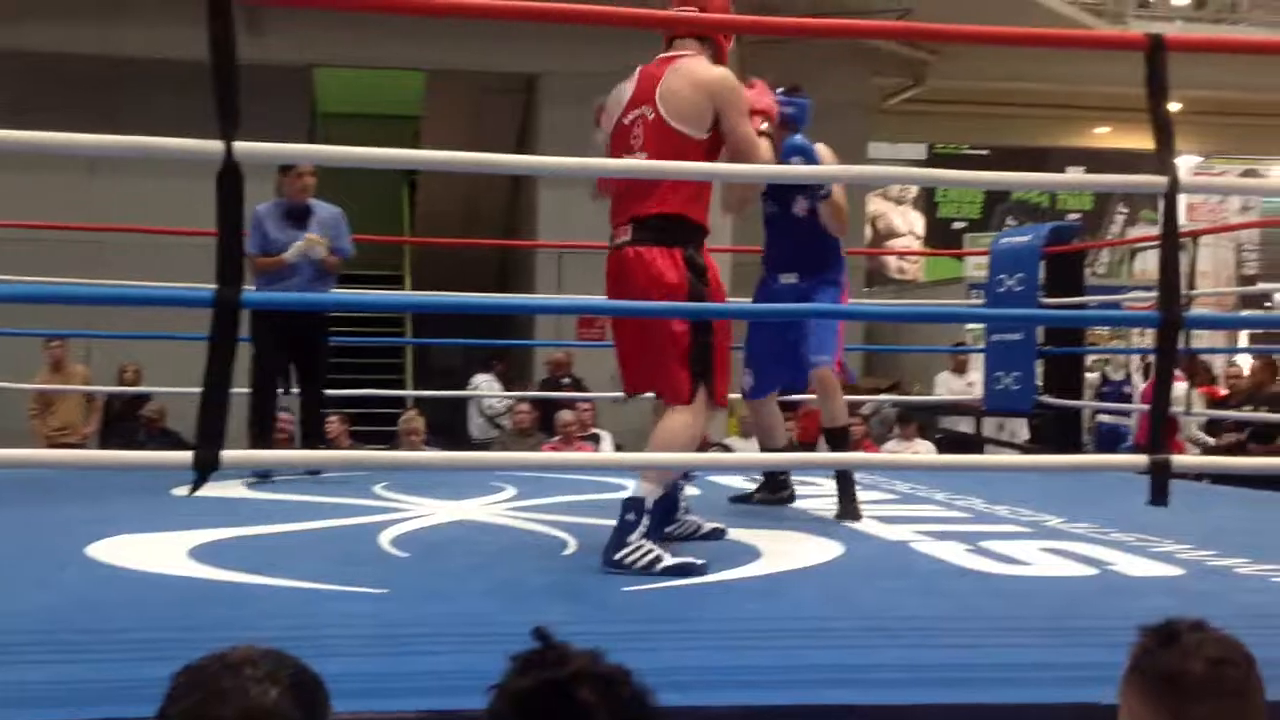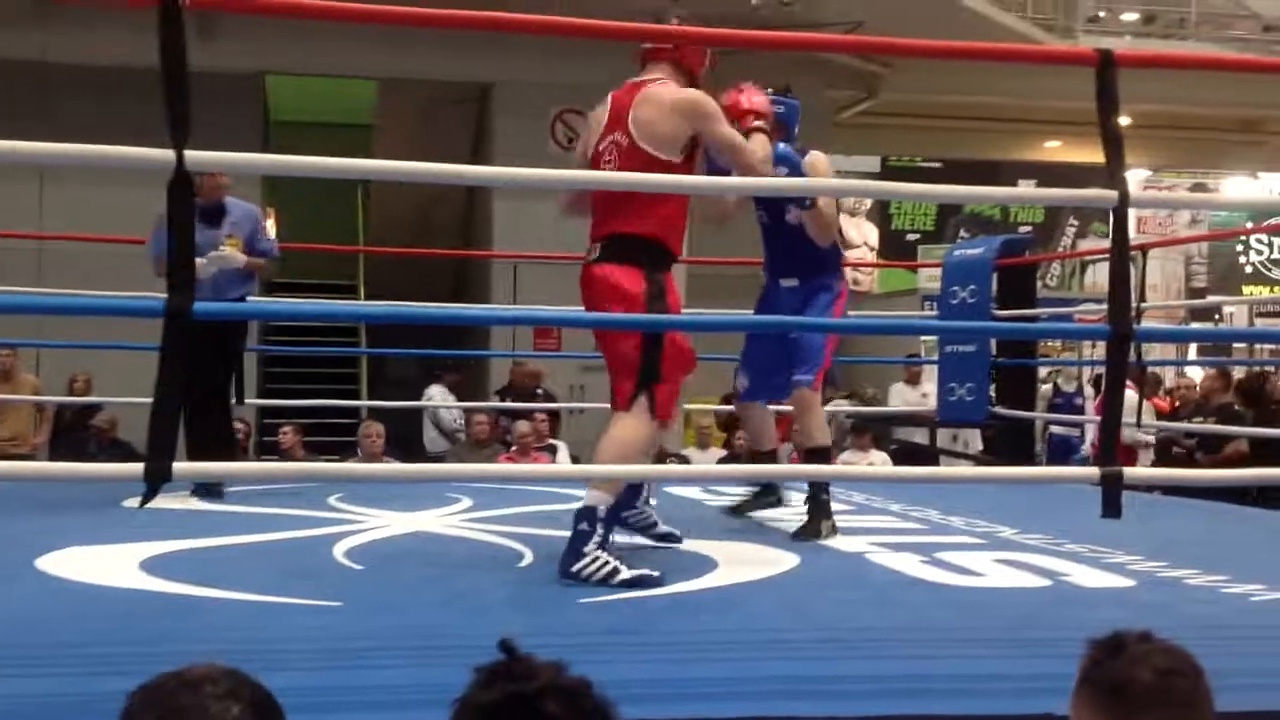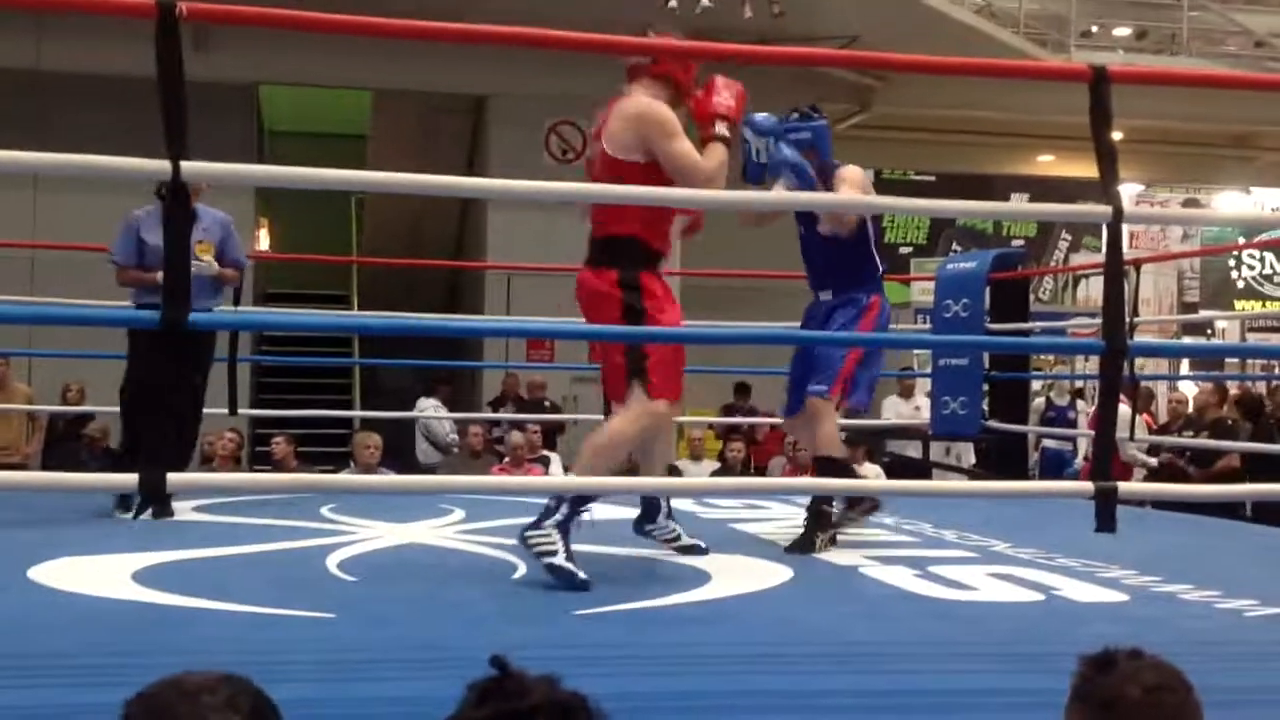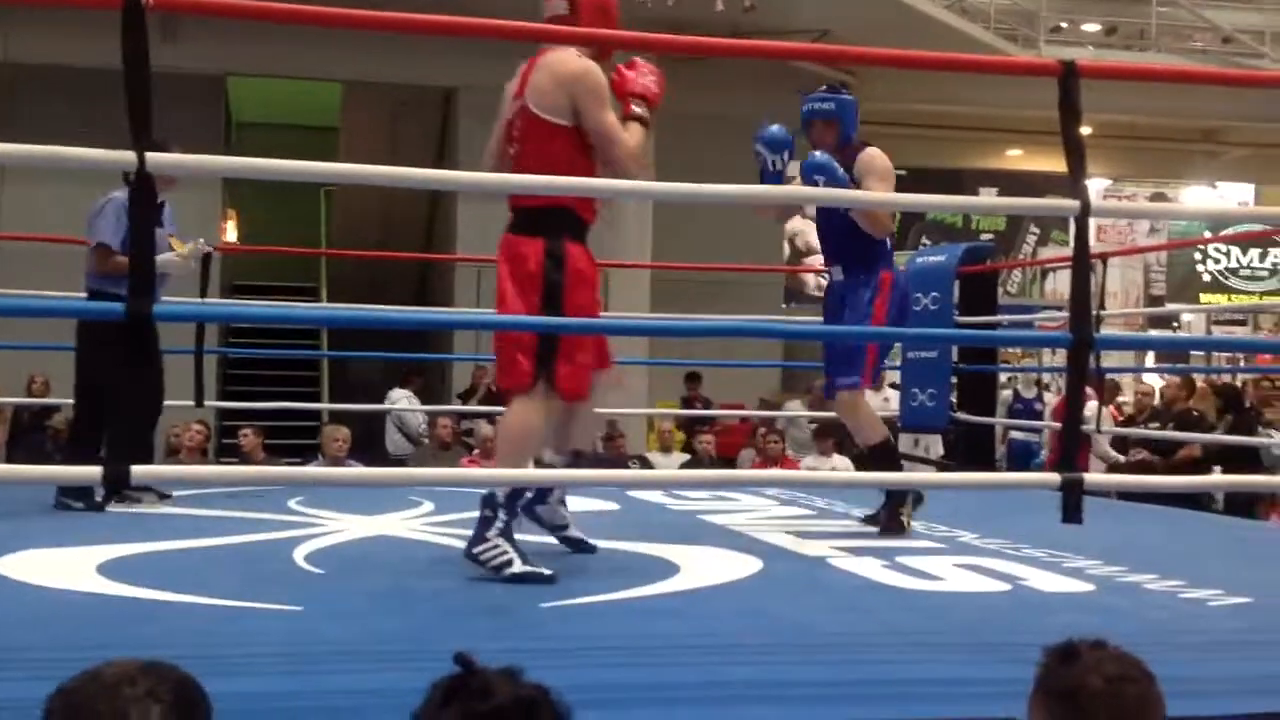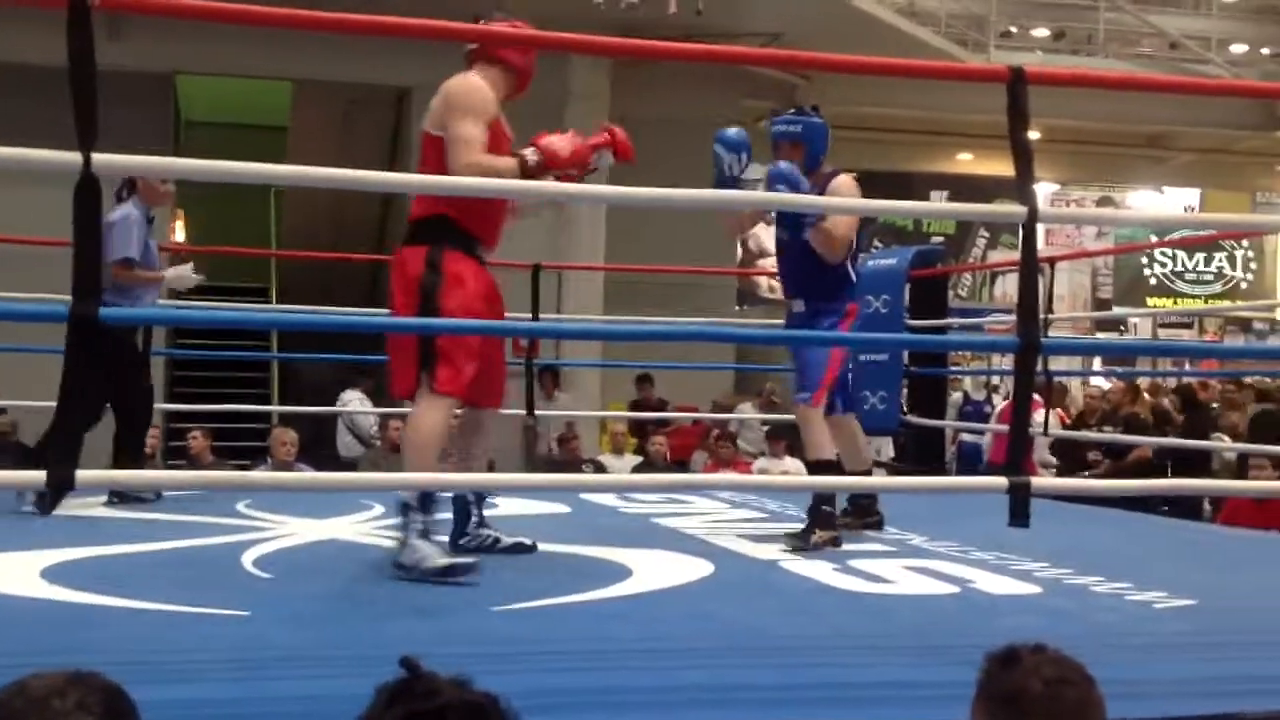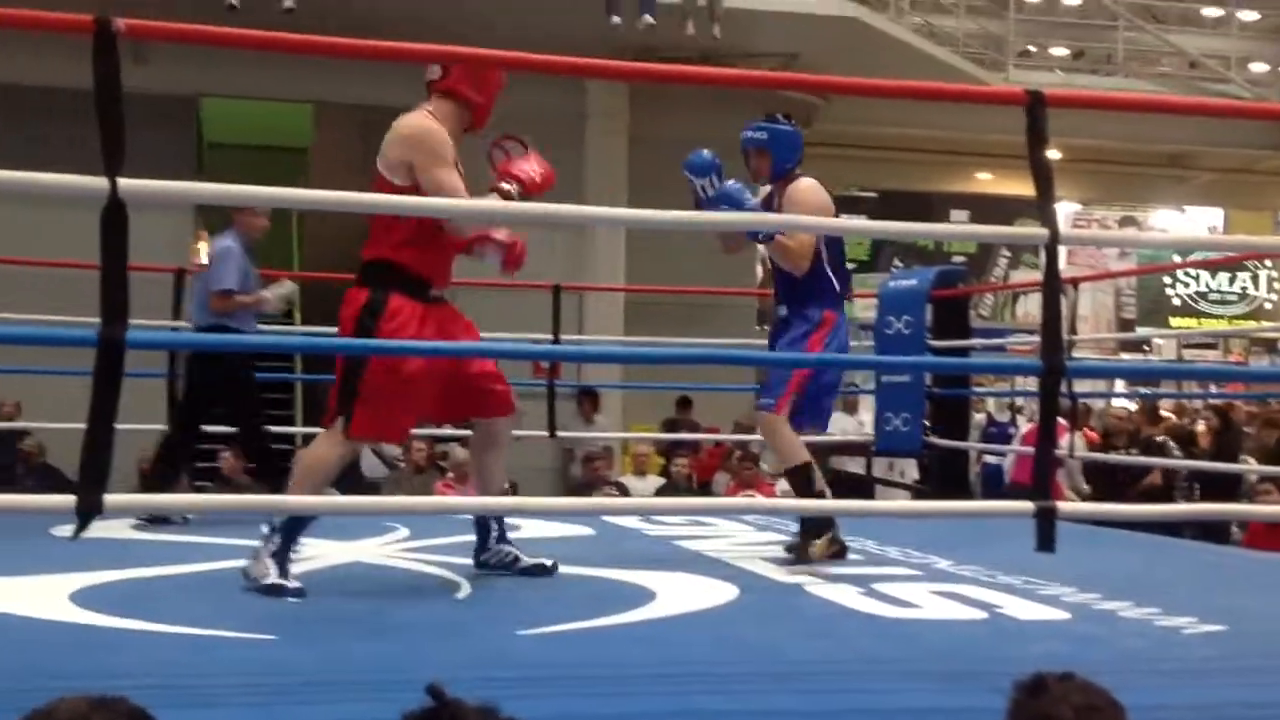
dt=0.4s
person 1, frame 1
left shoulder: (625, 88)
right shoulder: (715, 80)
left elbow: (602, 186)
right elbow: (752, 176)
right wrist: (762, 121)
left hip: (627, 253)
right hip: (674, 255)
left knee: (677, 392)
right knee: (695, 397)
left ankle: (666, 510)
right ankle: (631, 533)
person 1, frame 2
left shoulder: (603, 111)
right shoulder: (684, 102)
left elbow: (571, 203)
right elbow: (756, 167)
right wrist: (754, 118)
left hip: (608, 268)
right hip: (638, 277)
left knee: (664, 387)
right knee: (642, 408)
left ankle: (629, 499)
right ankle: (584, 546)
person 1, frame 3
left shoulder: (614, 116)
right shoulder: (650, 112)
right elbow: (707, 182)
right wrist: (721, 124)
left hip: (621, 273)
right hip: (625, 277)
left knee: (660, 402)
right knee: (645, 404)
left ankle: (655, 514)
right ankle: (552, 522)
person 1, frame 4
left shoulder: (532, 72)
right shoulder: (579, 70)
left elbow: (495, 164)
right elbow: (627, 167)
right wrist: (639, 105)
left hip: (546, 242)
right hip: (550, 246)
left knee: (585, 376)
right knee: (545, 387)
left ankle: (546, 494)
right ankle: (491, 529)
person 1, frame 5
left shoulder: (485, 109)
right shoulder: (465, 89)
left elbow: (505, 190)
right elbow: (465, 174)
left wrist: (582, 157)
right wrist: (539, 157)
left hip: (467, 263)
right hip: (439, 261)
left knee: (482, 396)
right knee: (440, 391)
right ankle: (413, 528)
person 1, frame 6
left shoulder: (435, 137)
right shoulder: (423, 130)
right elbow: (457, 219)
left wrist: (489, 240)
right wrist: (514, 187)
left hip: (428, 305)
right hip: (390, 304)
left knee: (495, 410)
right knee: (352, 431)
left ankle: (491, 541)
right ankle: (273, 549)
person 2, frame 1
left shoulder: (819, 156)
left elbow: (839, 227)
left wrist: (819, 185)
left hip: (821, 284)
right hip: (776, 285)
left knee: (823, 373)
right knee: (757, 390)
left ankle: (846, 485)
right ankle: (777, 481)
person 2, frame 2
left shoulder: (814, 163)
left elbow: (826, 234)
left wrist: (806, 191)
right wrist: (715, 169)
left hip: (821, 289)
right hip: (779, 291)
left knee: (803, 391)
right knee: (750, 394)
left ankle: (821, 509)
right ankle: (768, 484)
person 2, frame 3
left shoulder: (849, 175)
right shoulder: (792, 182)
left elbow: (844, 223)
right elbow: (754, 217)
left wrist: (808, 181)
right wrist: (754, 167)
left hip: (859, 305)
right hip: (823, 306)
left knee: (821, 402)
right knee: (800, 417)
left ankle: (821, 521)
right ankle: (856, 494)
person 2, frame 4
left shoulder: (870, 160)
right shoulder: (815, 165)
left elbow: (882, 225)
right elbow: (777, 214)
left wrist: (841, 189)
right wrist: (772, 176)
left hip: (874, 286)
right hip: (841, 287)
left knee: (851, 393)
right knee: (843, 398)
left ankle: (901, 492)
right ankle: (894, 494)
person 2, frame 5
left shoulder: (840, 186)
right shoulder: (781, 184)
left elbow: (836, 250)
right elbow: (734, 224)
left wrist: (805, 207)
right wrist: (728, 177)
left hip: (836, 312)
right hip: (803, 313)
left knee: (810, 407)
right knee: (837, 411)
left ankle: (824, 518)
right ankle: (865, 506)
person 2, frame 6
left shoulder: (804, 192)
right shoulder: (774, 196)
left elbow: (797, 261)
right elbow: (729, 245)
right wrist: (707, 203)
left hip: (817, 321)
right hip: (794, 321)
left knee: (770, 416)
right knee: (780, 426)
left ankle: (818, 525)
right ankle: (819, 530)
person 3, frame 1
left shoulder: (331, 215)
right shoulder: (263, 214)
left elbow: (338, 266)
right elbow: (256, 265)
left wrist: (320, 254)
right wrist: (290, 256)
left hip: (312, 309)
right hip: (270, 309)
left knee: (313, 383)
right knee: (265, 381)
left ankle: (314, 453)
right ankle: (261, 453)
person 3, frame 2
left shoulder: (248, 214)
left elbow: (265, 265)
right elbow: (161, 267)
left wrist: (240, 261)
right wrist: (193, 268)
left knee: (216, 392)
right knee: (193, 394)
person 3, frame 3
left shoulder: (219, 222)
right shoulder: (141, 220)
left elbow: (235, 276)
right elbow: (123, 275)
left wrist: (212, 270)
right wrist: (160, 277)
left hip: (197, 324)
right hip: (152, 321)
left knee: (185, 410)
right knee: (140, 405)
left ankle: (157, 493)
right ankle: (132, 487)
person 3, frame 4
left shoulder: (163, 211)
right shoulder: (118, 204)
right elbow: (103, 262)
left wrist: (183, 257)
right wrist: (157, 262)
left knee: (147, 396)
right knee: (98, 400)
left ankle: (130, 480)
right ankle: (73, 487)
person 3, frame 5
left shoulder: (141, 220)
right shoulder: (128, 218)
right elbow: (118, 272)
left wrist: (170, 276)
right wrist: (164, 278)
left hip: (122, 324)
right hip: (111, 323)
left knee: (137, 403)
right knee: (84, 408)
person 3, frame 6
left shoulder: (234, 249)
right shoulder: (230, 250)
right elbow: (221, 302)
left wrist: (268, 297)
right wrist: (265, 299)
left hip: (207, 346)
right hip: (225, 350)
left knee: (187, 429)
right knee: (250, 425)
right ankle: (277, 494)
